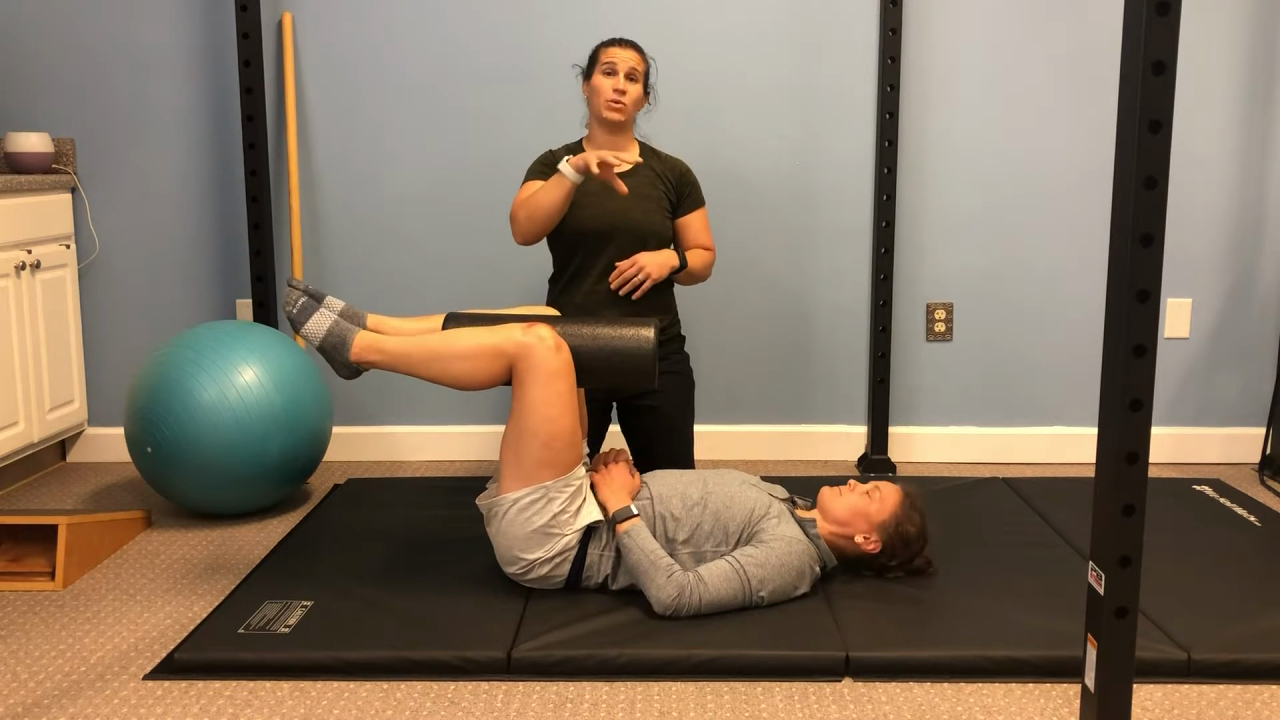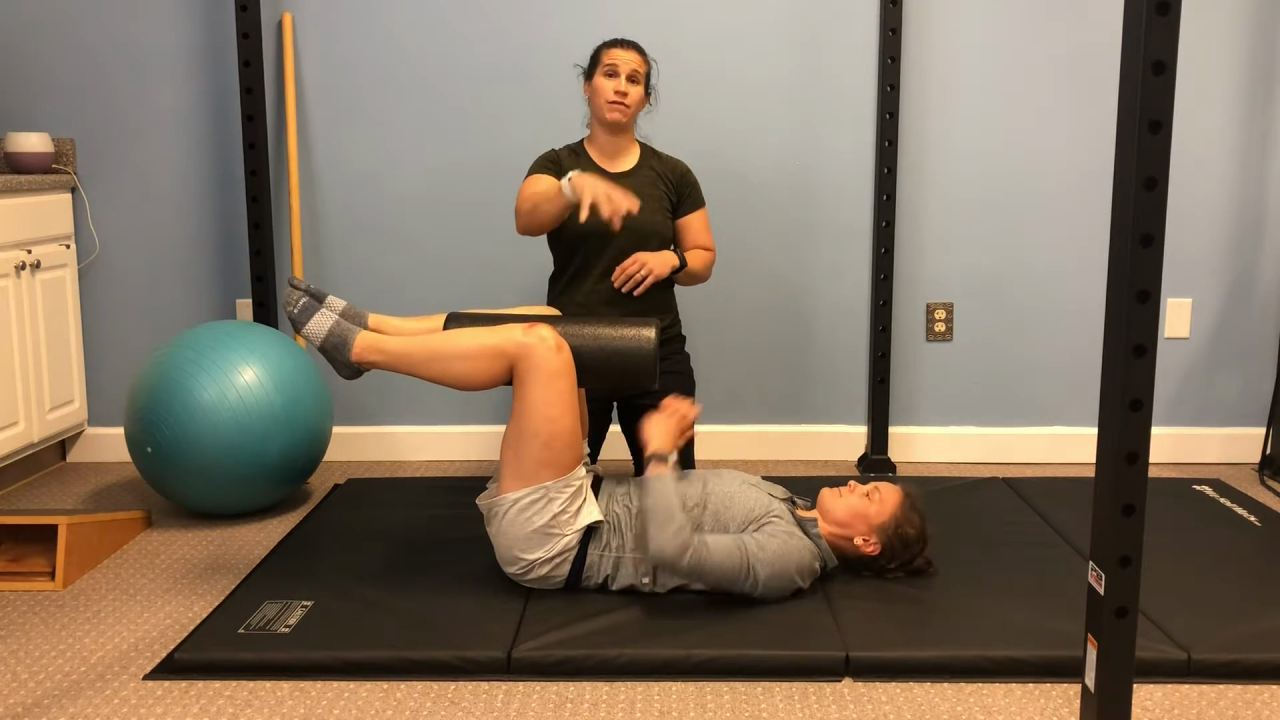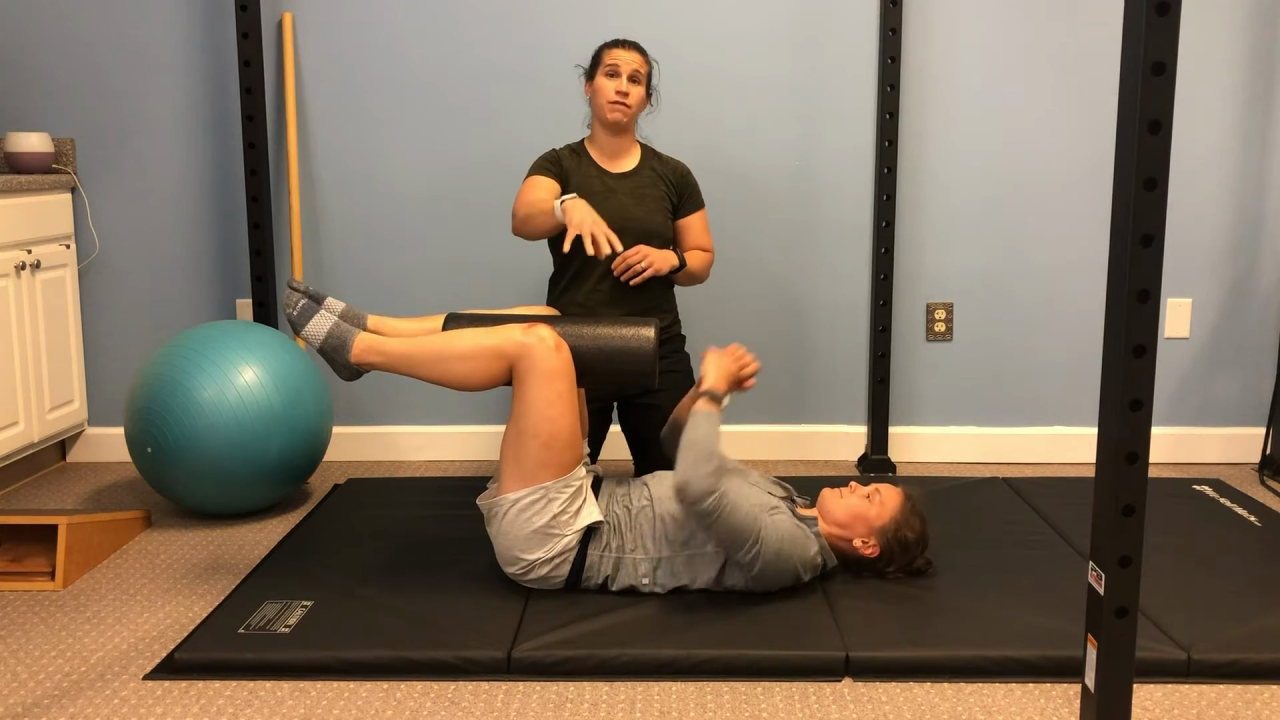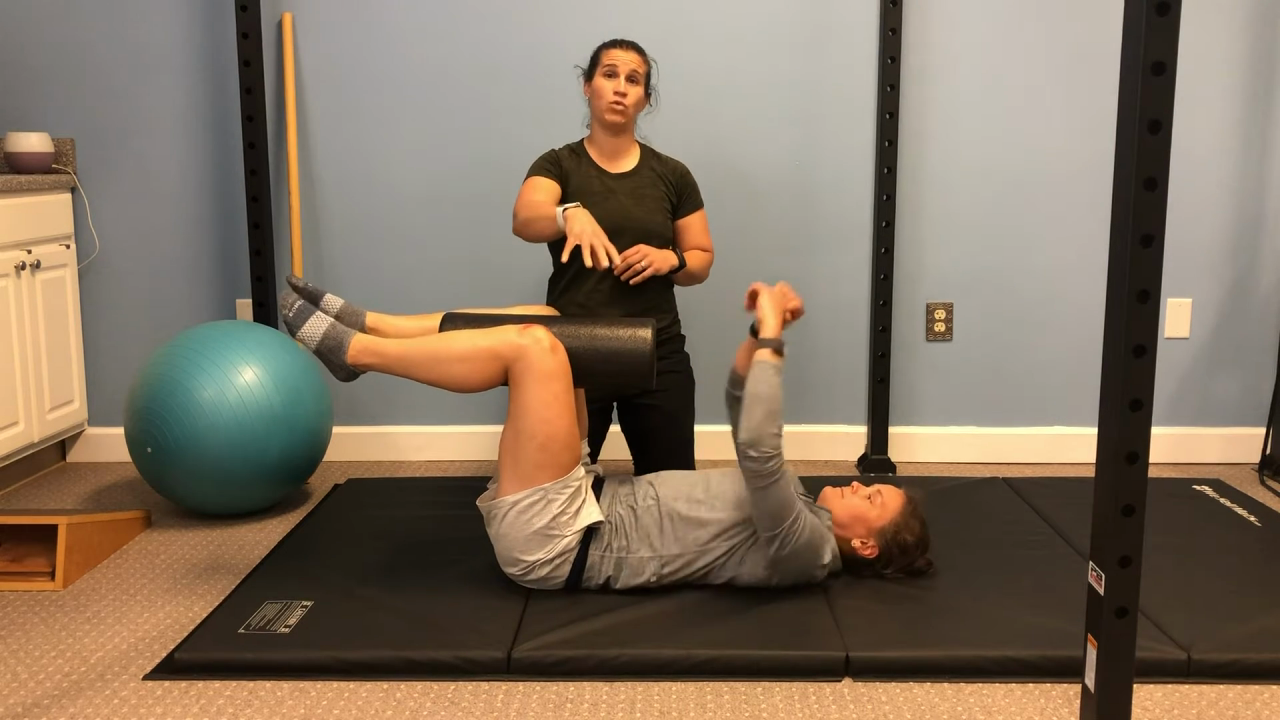
dt=0.2s
person 1, frame 1
left shoulder: (792, 558)
right shoulder: (784, 507)
left elbow: (676, 595)
left wrist: (621, 508)
right wrist: (624, 480)
left hip: (551, 541)
right hip: (586, 508)
left knee: (536, 345)
right knee: (543, 321)
left ankle: (358, 348)
right ankle: (364, 325)
person 1, frame 2
left shoulder: (790, 557)
right shoulder: (784, 508)
left elbow: (670, 548)
left wrist: (657, 450)
right wrist: (664, 443)
left hip: (550, 541)
right hip: (588, 500)
left knee: (538, 346)
right knee: (545, 320)
left ankle: (357, 348)
right ankle: (363, 325)
person 1, frame 3
left shoulder: (792, 552)
right shoulder: (784, 502)
left elbow: (694, 487)
right elbow: (691, 467)
left wrist: (709, 392)
right wrist: (704, 393)
left hip: (550, 542)
right hip: (590, 501)
left knee: (537, 345)
right knee: (544, 320)
left ankle: (355, 349)
right ankle: (362, 324)
person 1, frame 4
left shoulder: (805, 548)
right shoulder: (796, 509)
left elbow: (756, 450)
right elbow: (747, 422)
left wrist: (767, 339)
right wrist: (762, 331)
left hip: (553, 542)
right hip: (589, 503)
left knee: (531, 347)
right knee: (542, 321)
left ankle: (353, 352)
right ankle: (363, 324)
person 2, frame 1
left shoulder: (672, 173)
right shoulder: (555, 164)
left elbow: (704, 257)
right elbow: (523, 230)
left wrist: (671, 261)
right wrist: (577, 169)
left hip: (656, 356)
person 2, frame 2
left shoulder: (672, 173)
right shoulder: (556, 164)
left elbow: (703, 258)
right elbow: (527, 218)
left wrist: (671, 261)
right wrist: (578, 184)
left hip: (657, 356)
person 2, frame 3
left shoulder: (673, 175)
right shoulder: (557, 165)
left elbow: (702, 260)
right elbow: (523, 221)
left wrist: (670, 260)
right wrist: (569, 206)
left hip: (658, 356)
person 2, frame 4
left shoulder: (672, 175)
right shoulder: (556, 165)
left elbow: (702, 260)
right elbow: (524, 221)
left wrist: (670, 259)
right wrist: (571, 214)
left hip: (658, 356)
